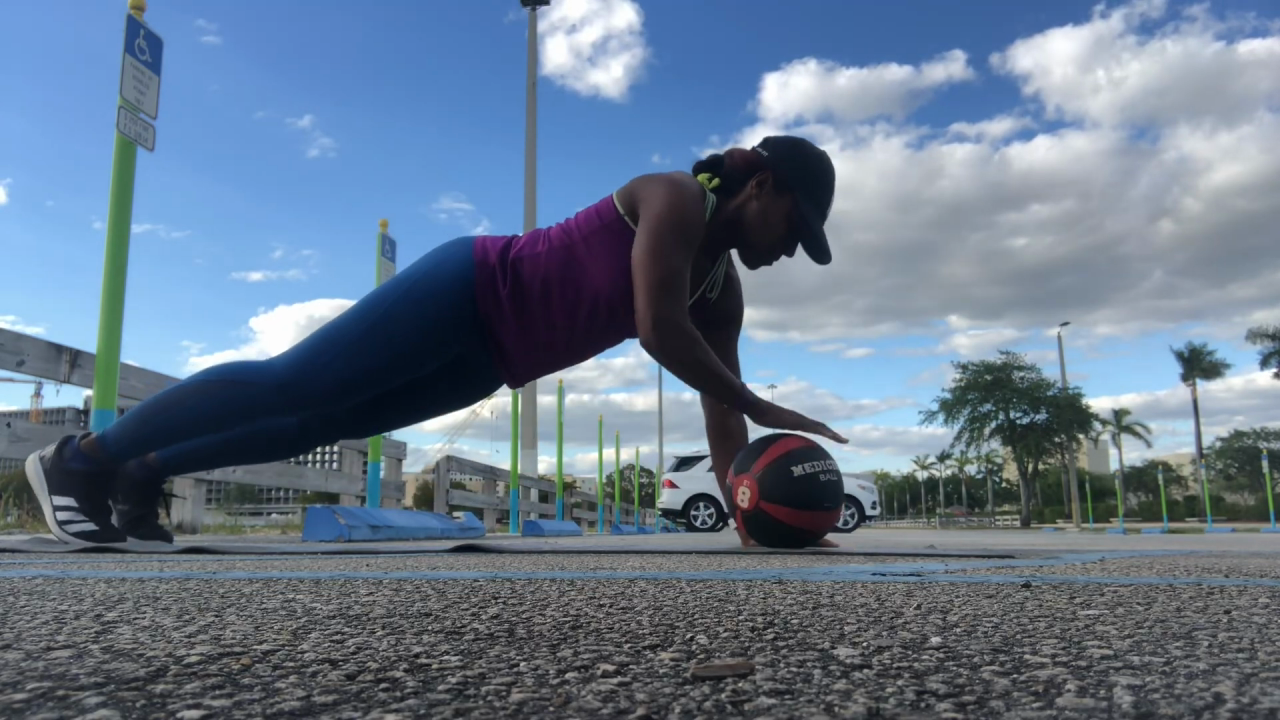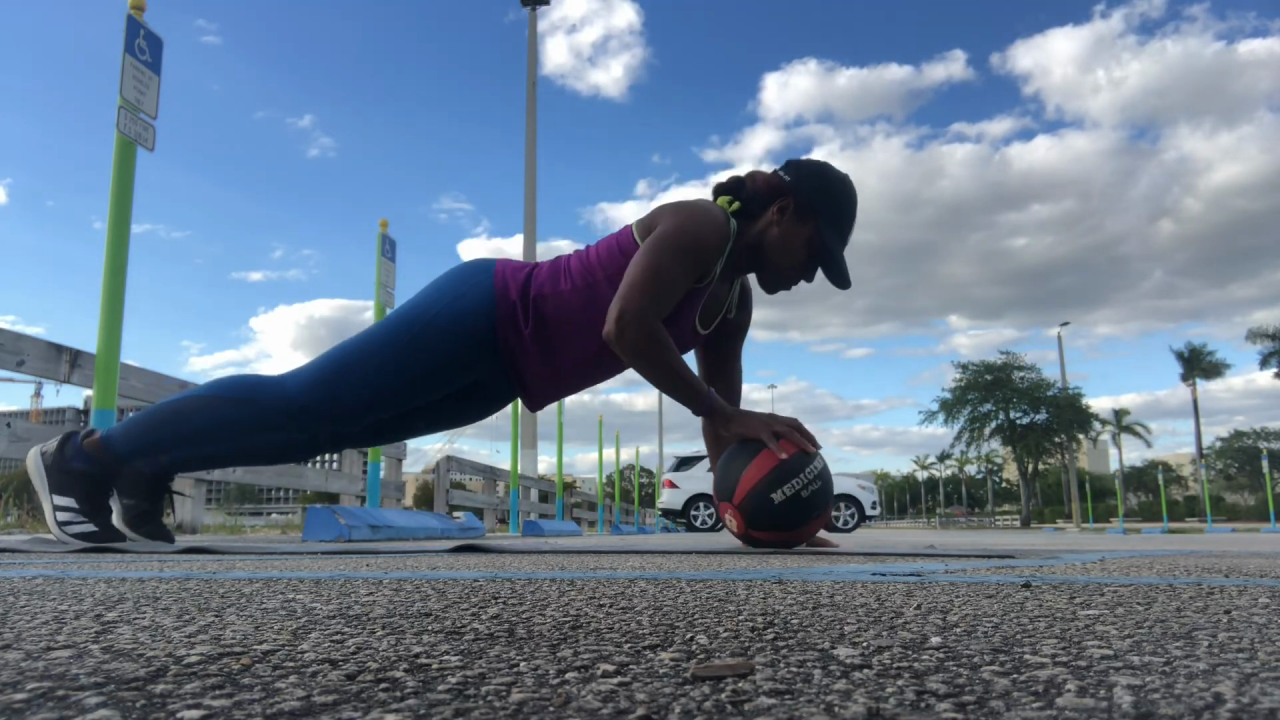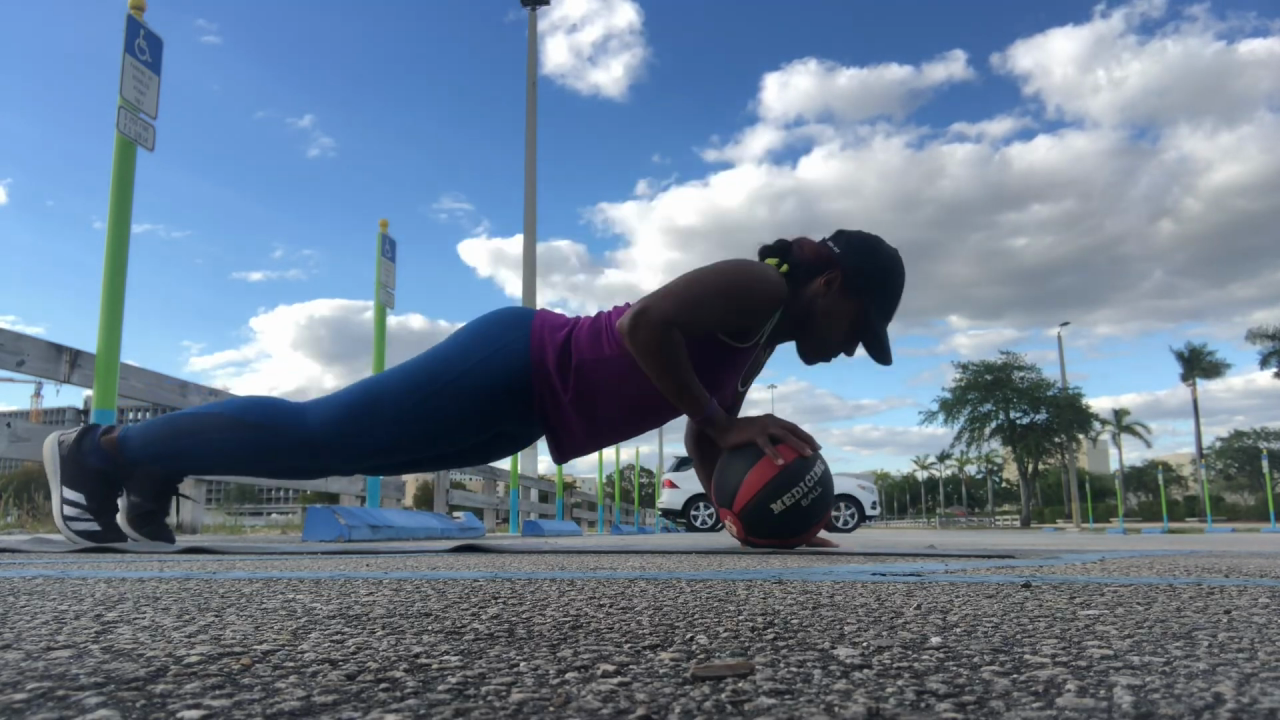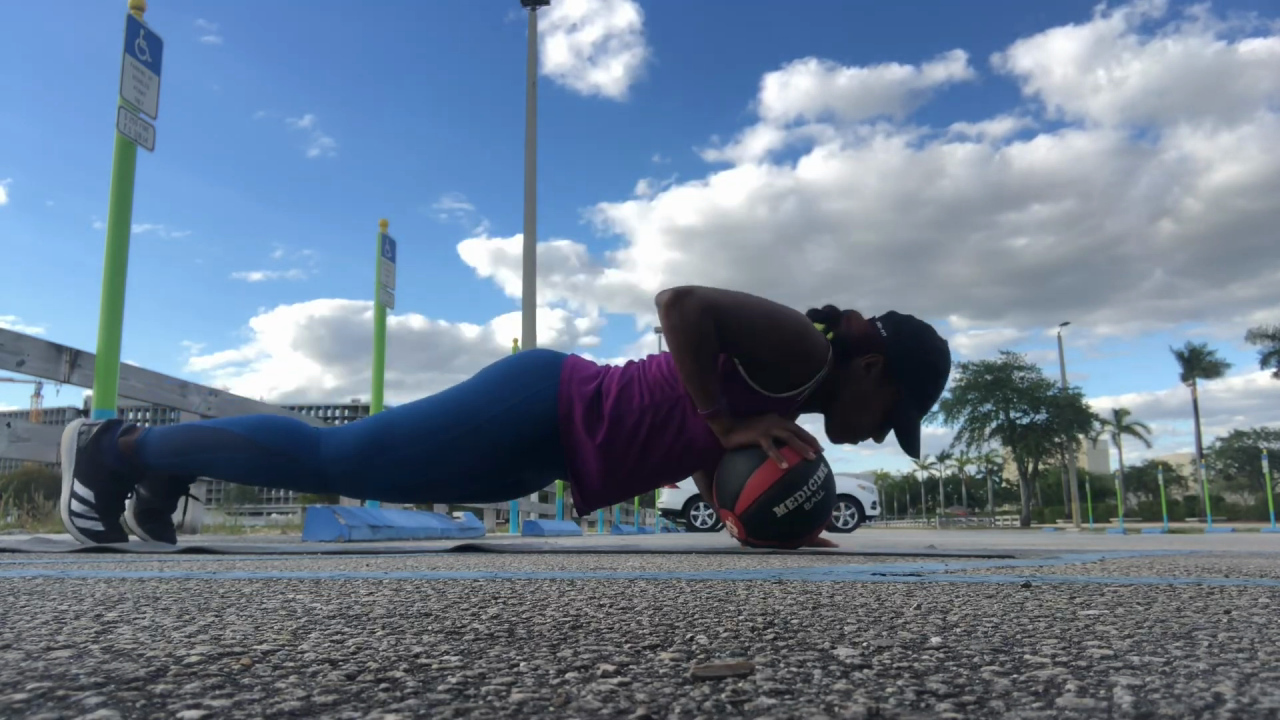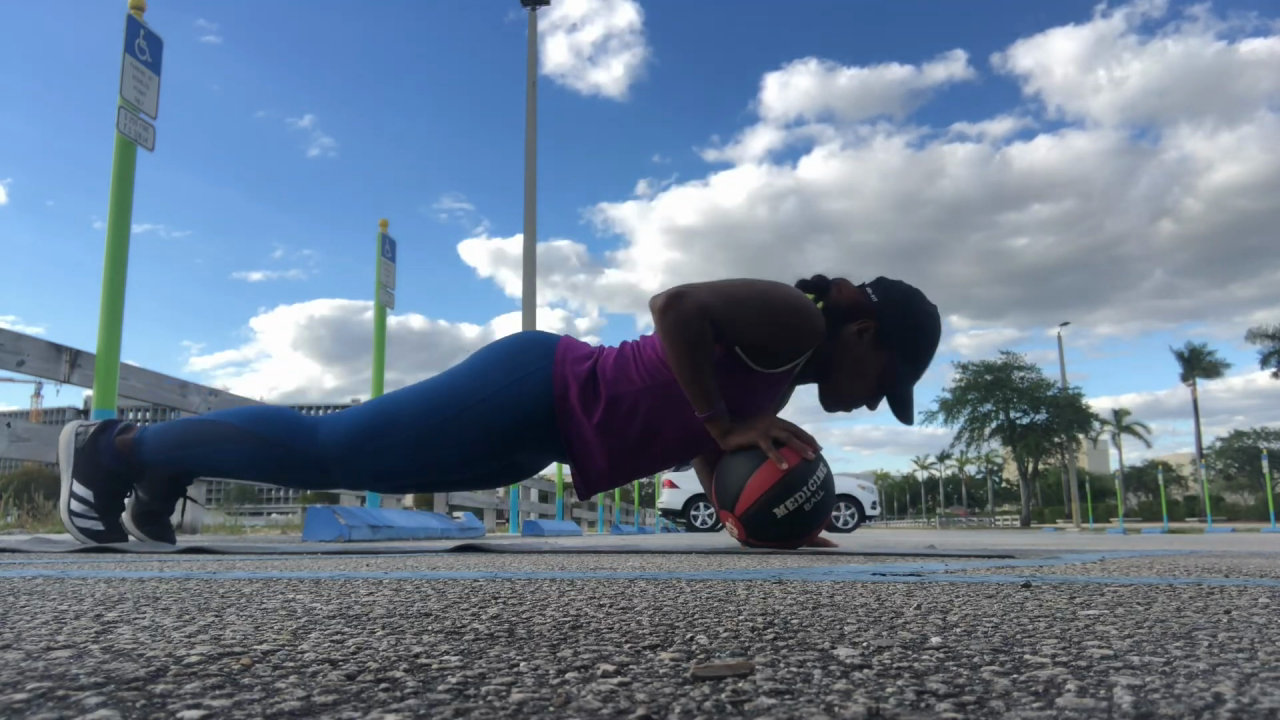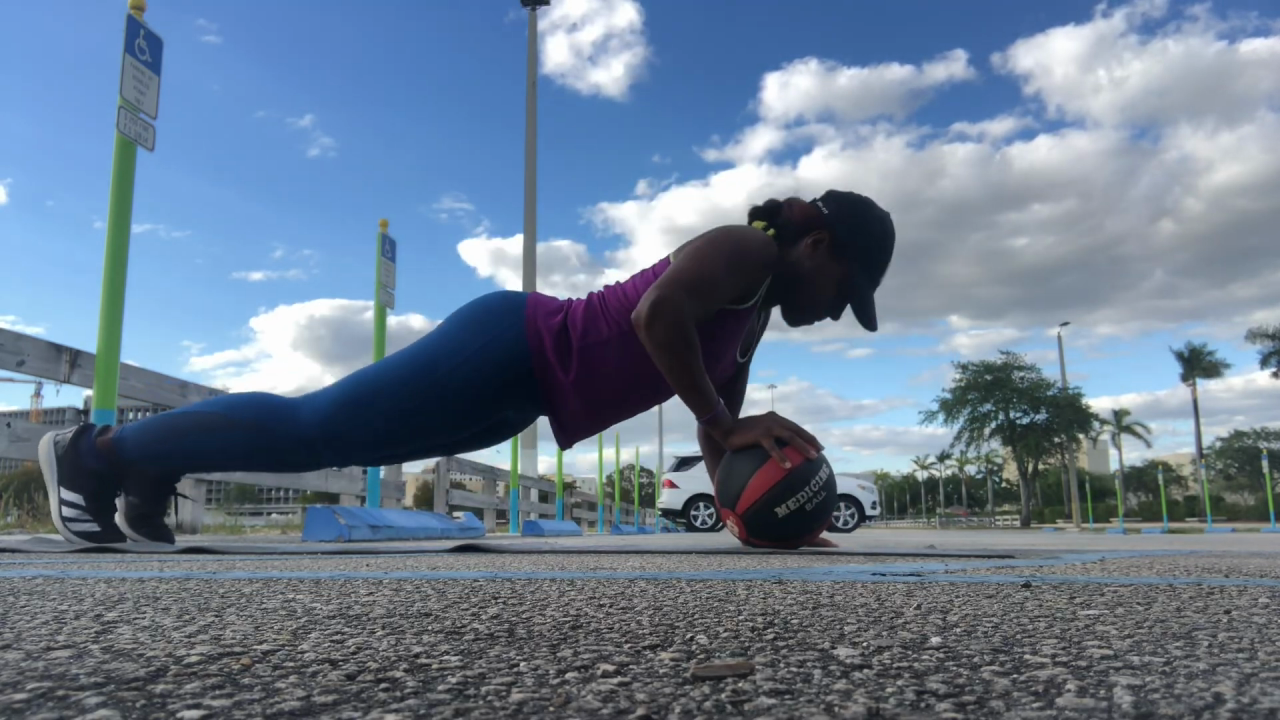
dt=0.3s
person 1, frame 1
left shoulder: (722, 284)
right shoulder: (677, 197)
left elbow: (717, 404)
right elbow: (656, 327)
right wrist: (762, 408)
left hip: (488, 357)
right hip: (466, 293)
left knee: (321, 422)
right knee: (283, 388)
left ankle: (142, 474)
right ankle: (82, 458)
person 1, frame 2
left shoulder: (733, 298)
right shoulder: (702, 227)
left elbow: (716, 412)
right elbow: (625, 330)
right wrist: (723, 414)
left hip: (499, 371)
right hip: (483, 317)
left knee: (324, 430)
right knee: (293, 403)
left ankle: (149, 474)
right ankle: (81, 457)
person 1, frame 3
left shoulder: (759, 340)
right shoulder: (755, 287)
left elbow: (706, 446)
right elbow: (643, 328)
right wrist: (718, 422)
left hip: (526, 407)
right hip: (514, 367)
left knee: (333, 447)
right knee: (313, 433)
left ankle: (156, 471)
right ankle: (97, 451)
person 1, frame 4
left shoulder: (783, 392)
right shoulder: (801, 350)
left elbow: (709, 472)
right elbow: (680, 299)
right wrist: (728, 423)
left hip: (546, 442)
right hip: (537, 413)
left knee: (343, 460)
right knee: (329, 459)
left ankle: (164, 468)
right ankle: (116, 445)
person 1, frame 5
left shoulder: (781, 374)
right shoulder: (795, 320)
left elbow: (710, 463)
right elbow: (673, 304)
right wrist: (724, 422)
left hip: (546, 424)
right hip: (532, 394)
left knee: (338, 451)
right knee: (320, 448)
left ankle: (164, 472)
right ankle: (113, 446)
person 1, frame 6
left shoulder: (755, 315)
right shoulder: (743, 248)
left elbow: (717, 436)
right elbow: (654, 315)
right wrist: (722, 422)
left hip: (518, 394)
right hip: (508, 350)
left knee: (330, 441)
right knee: (311, 428)
left ankle: (153, 472)
right ankle: (95, 451)
